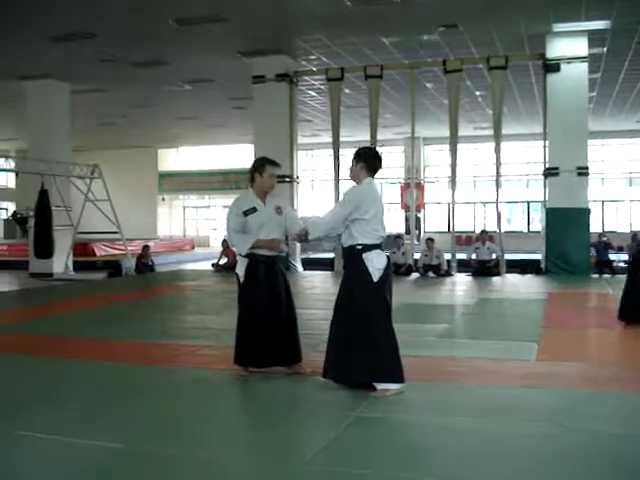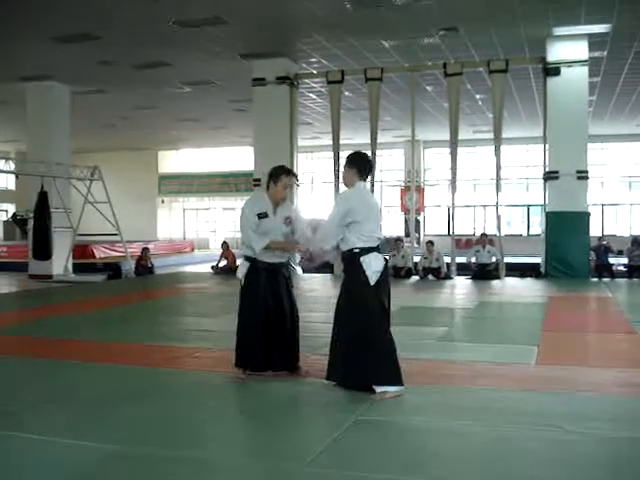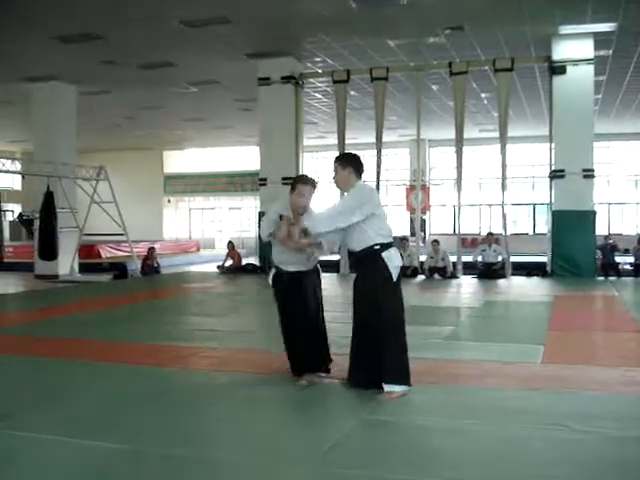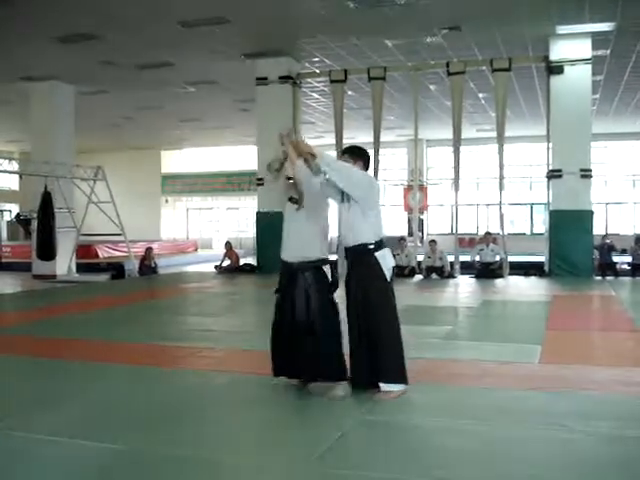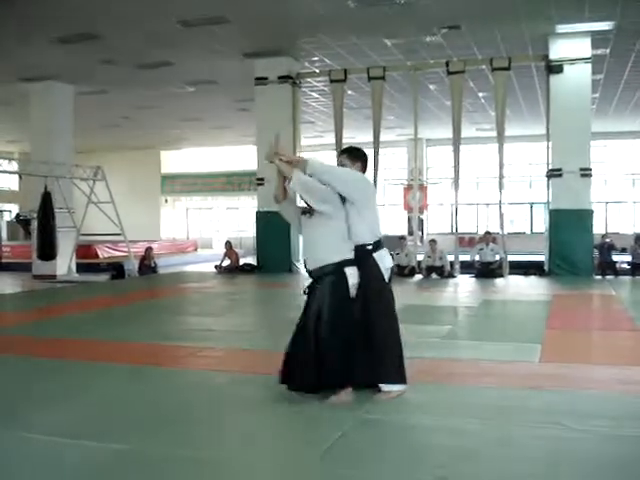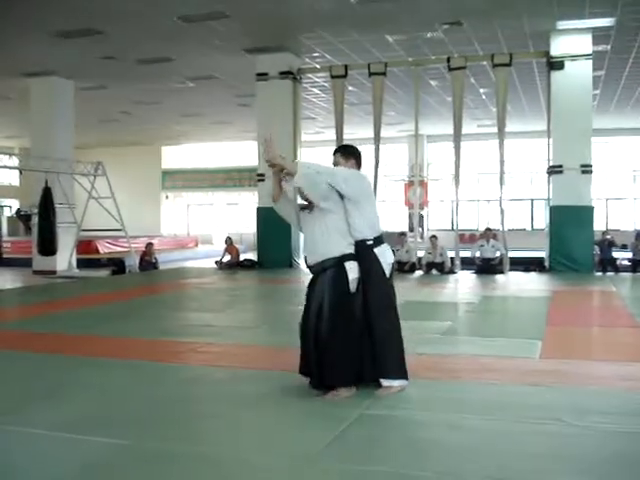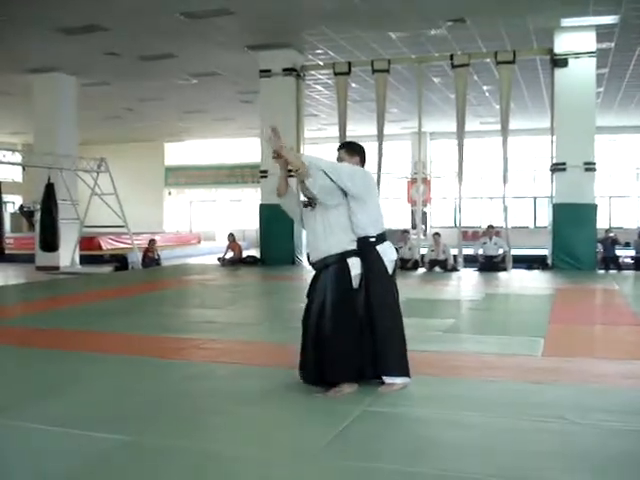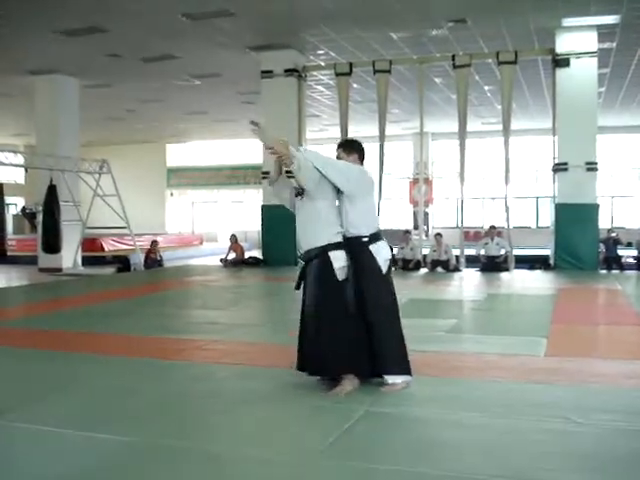
dt=0.5s
person 1, frame 1
left shoulder: (358, 193)
right shoulder: (371, 193)
left elbow: (333, 222)
right elbow: (346, 225)
left wrist: (308, 230)
right wrist: (315, 229)
left hip: (365, 263)
right hip: (367, 261)
left knee: (374, 321)
right knee: (351, 319)
left ankle: (390, 379)
right ankle: (355, 372)
person 1, frame 2
left shoulder: (349, 197)
right shoulder: (367, 198)
left elbow: (330, 230)
left wrist: (313, 250)
right wrist: (324, 249)
left hip: (363, 267)
right hip: (366, 264)
left knee: (373, 325)
right knee: (351, 322)
left ankle: (389, 382)
right ankle: (354, 375)
person 1, frame 3
left shoulder: (364, 193)
right shoulder: (349, 200)
left elbow: (332, 217)
right elbow: (332, 225)
left wrist: (303, 224)
right wrist: (307, 236)
left hip: (380, 263)
right hip: (365, 265)
left knee: (387, 322)
right knee: (365, 321)
left ankle: (397, 382)
right ankle: (366, 374)
person 1, frame 4
left shoulder: (366, 184)
right shoulder: (346, 189)
left elbow: (334, 168)
right elbow: (322, 179)
left wrist: (310, 153)
right wrist: (307, 158)
left hip: (372, 260)
right hip: (356, 261)
left knee: (382, 320)
right knee: (358, 320)
left ankle: (394, 380)
right ankle: (364, 373)
person 1, frame 5
left shoulder: (360, 184)
right shoulder: (347, 190)
left elbow: (326, 173)
right elbow: (325, 180)
left wrist: (294, 160)
right wrist: (290, 164)
left hip: (371, 261)
right hip: (357, 261)
left knee: (380, 320)
right knee: (359, 321)
left ankle: (393, 381)
right ankle: (365, 374)
person 1, frame 6
left shoulder: (357, 180)
right shoulder: (345, 186)
left elbow: (318, 172)
right elbow: (320, 180)
left wrist: (282, 162)
left hip: (372, 256)
right hip: (359, 256)
left knee: (382, 316)
right knee: (361, 316)
left ankle: (394, 377)
right ankle: (369, 370)
person 1, frame 7
left shoulder: (361, 177)
right shoulder: (349, 183)
left elbow: (324, 167)
left wrist: (285, 151)
left hip: (375, 254)
right hip: (360, 254)
left knee: (384, 313)
right knee: (364, 313)
left ankle: (397, 374)
right ankle: (372, 367)
person 1, frame 8
left shoulder: (357, 175)
right shoulder: (348, 179)
left elbow: (318, 161)
left wrist: (288, 152)
left hip: (369, 251)
right hip: (357, 251)
left knee: (381, 312)
right knee: (359, 311)
left ankle: (398, 374)
person 2, frame 1
left shoulder: (278, 203)
right shoulder: (241, 203)
left elbow: (295, 226)
right elbow: (234, 236)
right wrist: (263, 243)
left hip: (275, 266)
right hip: (253, 267)
left knee: (284, 313)
right knee: (251, 315)
left ankle: (290, 360)
right ankle: (244, 362)
person 2, frame 2
left shoulder: (290, 210)
right shoulder: (252, 205)
left elbow: (301, 236)
right elbow: (250, 237)
right wrist: (280, 244)
left hip: (280, 271)
right hip: (256, 271)
left knee: (287, 317)
right knee: (252, 318)
left ankle: (288, 362)
right ankle: (246, 364)
person 2, frame 3
right shoulder: (278, 209)
left elbow: (325, 243)
right elbow: (265, 230)
right wrist: (279, 233)
left hip: (307, 276)
right hip: (283, 277)
left knee: (312, 321)
right knee: (293, 323)
left ankle: (314, 366)
right ankle: (304, 369)
person 2, frame 4
left shoulder: (317, 199)
right shoulder: (291, 197)
left elbow: (308, 180)
left wrist: (293, 153)
right wrist: (286, 154)
left hip: (313, 274)
right hip: (290, 273)
left knee: (321, 324)
right knee: (287, 324)
left ankle: (336, 379)
right ankle: (300, 371)
person 2, frame 5
left shoulder: (331, 203)
right shoulder: (303, 216)
left elbow: (301, 181)
right elbow: (281, 200)
left wrist: (278, 162)
right wrist: (280, 172)
left hip: (339, 277)
right hip: (320, 280)
left knee: (335, 331)
right knee: (310, 330)
left ankle: (345, 386)
right ankle: (316, 381)
person 2, frame 6
left shoulder: (330, 199)
right shoulder: (303, 214)
right elbow: (280, 200)
right wrist: (276, 174)
left hip: (339, 272)
right hip: (322, 274)
left knee: (337, 328)
right knee: (314, 327)
left ankle: (346, 383)
right ankle: (325, 377)
person 2, frame 7
left shoulder: (334, 197)
right shoulder: (305, 210)
left elbow: (310, 173)
right elbow: (284, 195)
right wrist: (283, 167)
left hip: (342, 267)
right hip: (324, 271)
left knee: (340, 324)
right knee: (316, 323)
left ankle: (348, 379)
right ankle: (325, 374)
person 2, frame 8
left shoulder: (321, 187)
right shoulder: (300, 198)
left elbow: (297, 160)
right elbow: (277, 182)
left wrist: (268, 141)
right wrist: (278, 159)
left hip: (329, 259)
right hip: (316, 262)
left knee: (334, 316)
right knee: (318, 317)
left ankle: (349, 374)
right ankle: (334, 369)
